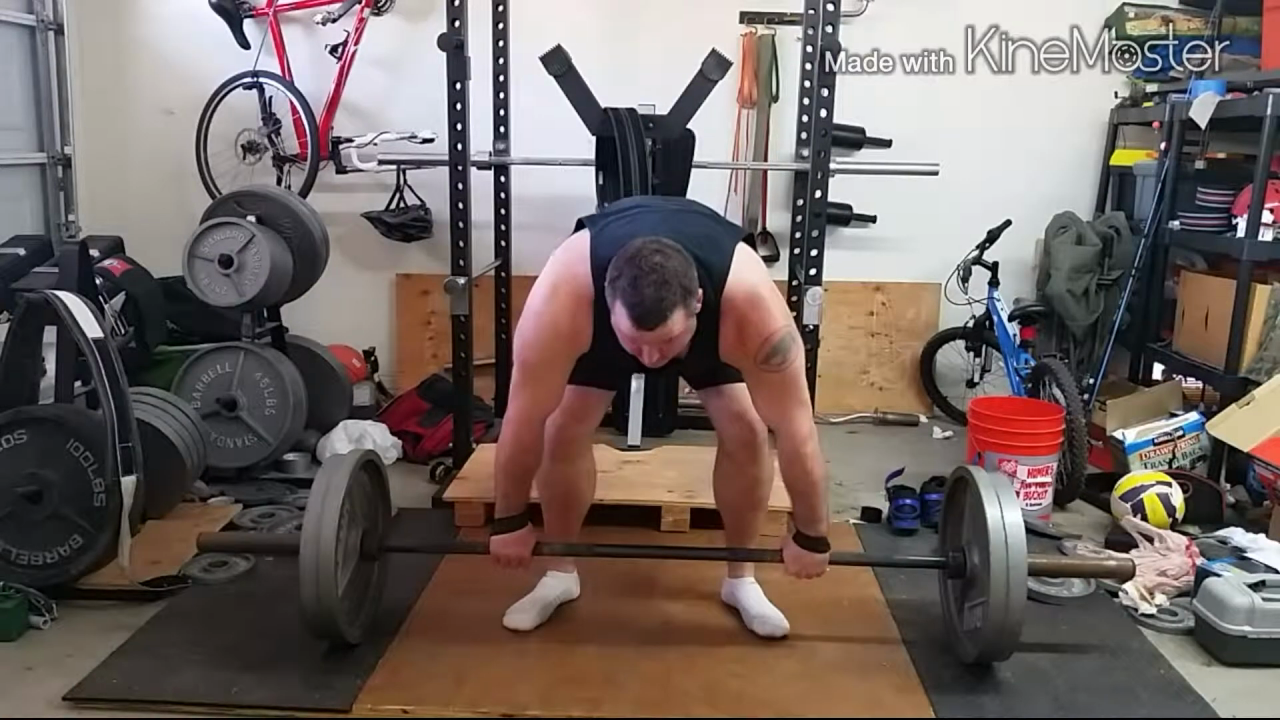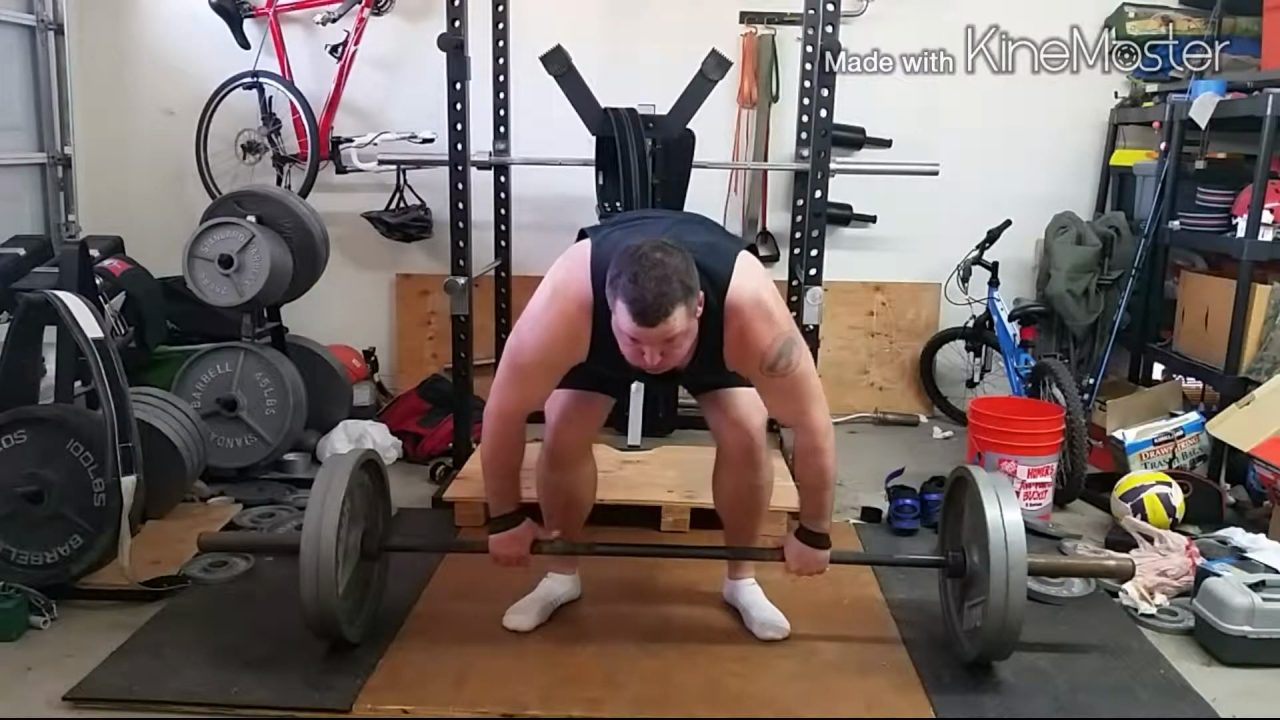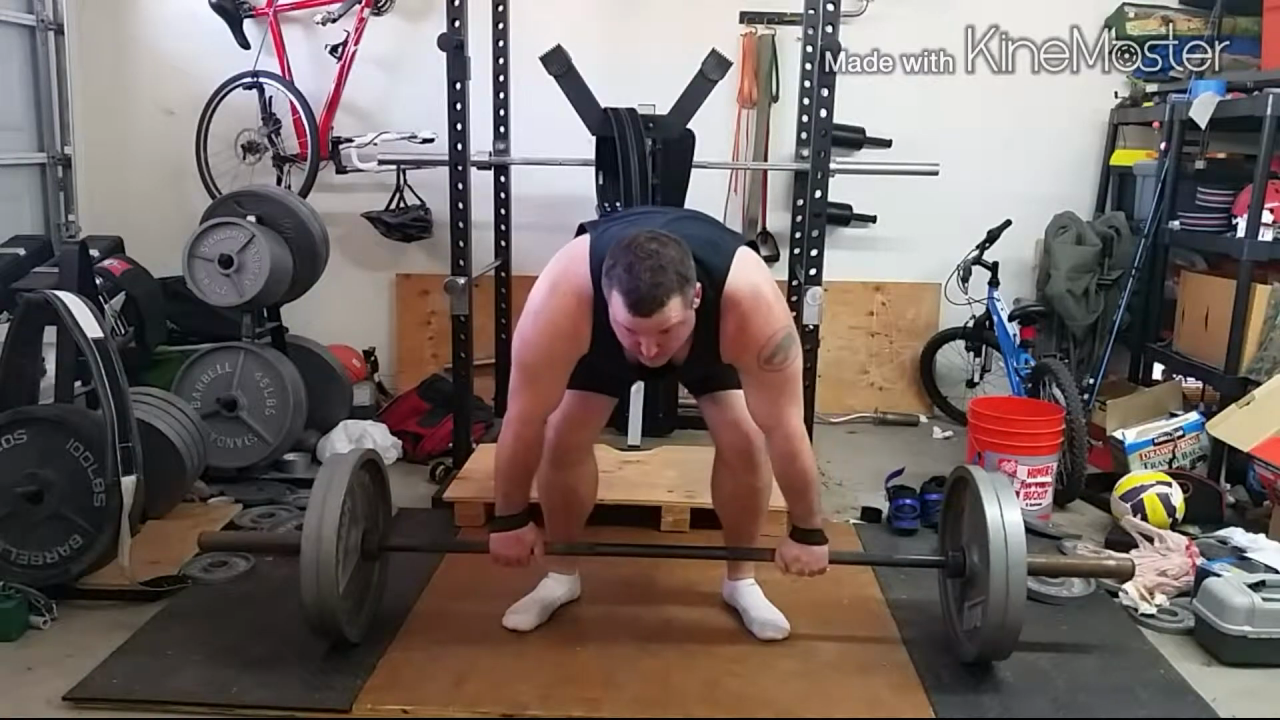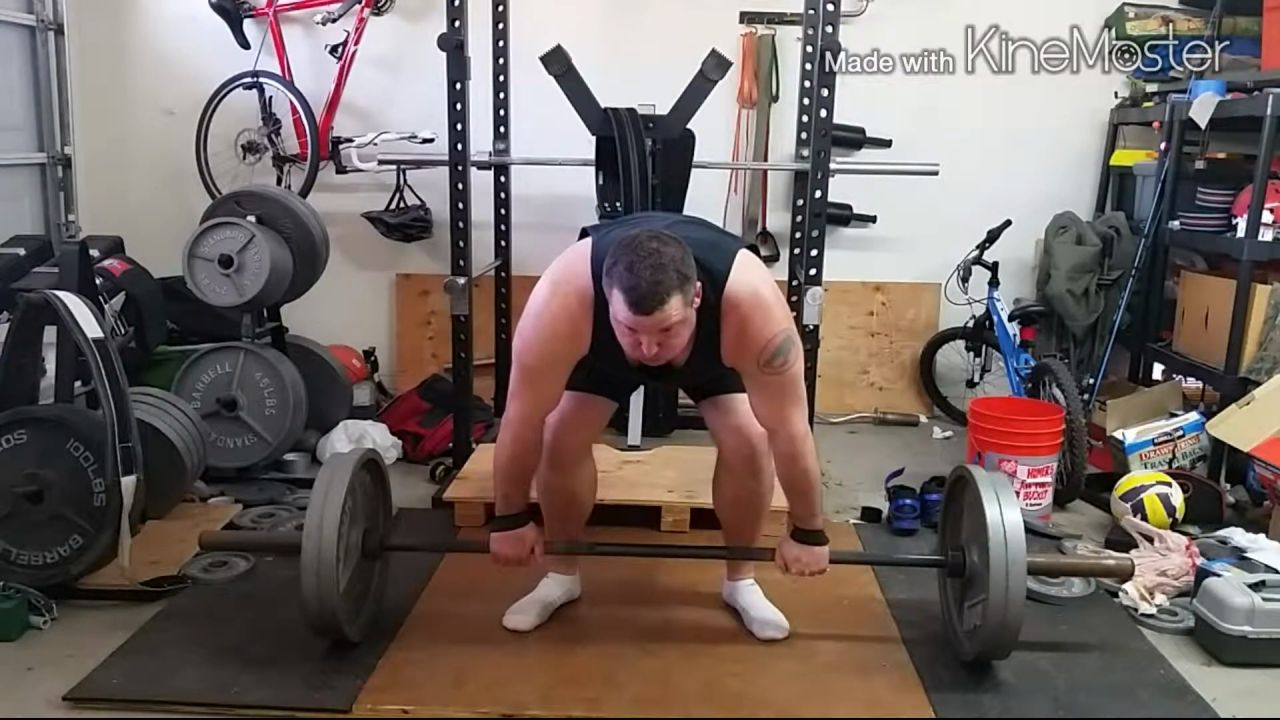
dt=0.7s
person 1, frame 1
left shoulder: (750, 304)
right shoulder: (564, 297)
left elbow: (794, 425)
right elbow: (526, 416)
left wrist: (810, 536)
right wrist: (509, 522)
left knee: (746, 431)
right knee: (563, 429)
left ankle: (740, 576)
right ankle: (561, 572)
person 1, frame 2
left shoulder: (752, 315)
right shoulder: (564, 307)
left elbow: (811, 424)
right elbow: (503, 411)
left wrist: (813, 533)
right wrist: (506, 519)
left knee: (746, 436)
right knee: (562, 436)
left ankle: (741, 578)
right ankle: (561, 573)
person 1, frame 3
left shoulder: (750, 303)
right shoulder: (562, 300)
left elbow: (783, 428)
right elbow: (526, 417)
left wrist: (806, 531)
right wrist: (510, 519)
left knee: (744, 438)
right knee: (564, 436)
left ankle: (740, 578)
right ankle: (561, 574)
person 1, frame 4
left shoulder: (751, 306)
right shoulder: (563, 302)
left elbow: (788, 429)
right elbow: (524, 416)
left wrist: (807, 532)
right wrist: (510, 519)
left knee: (748, 443)
right knee: (561, 438)
left ankle: (740, 579)
right ankle: (560, 574)
